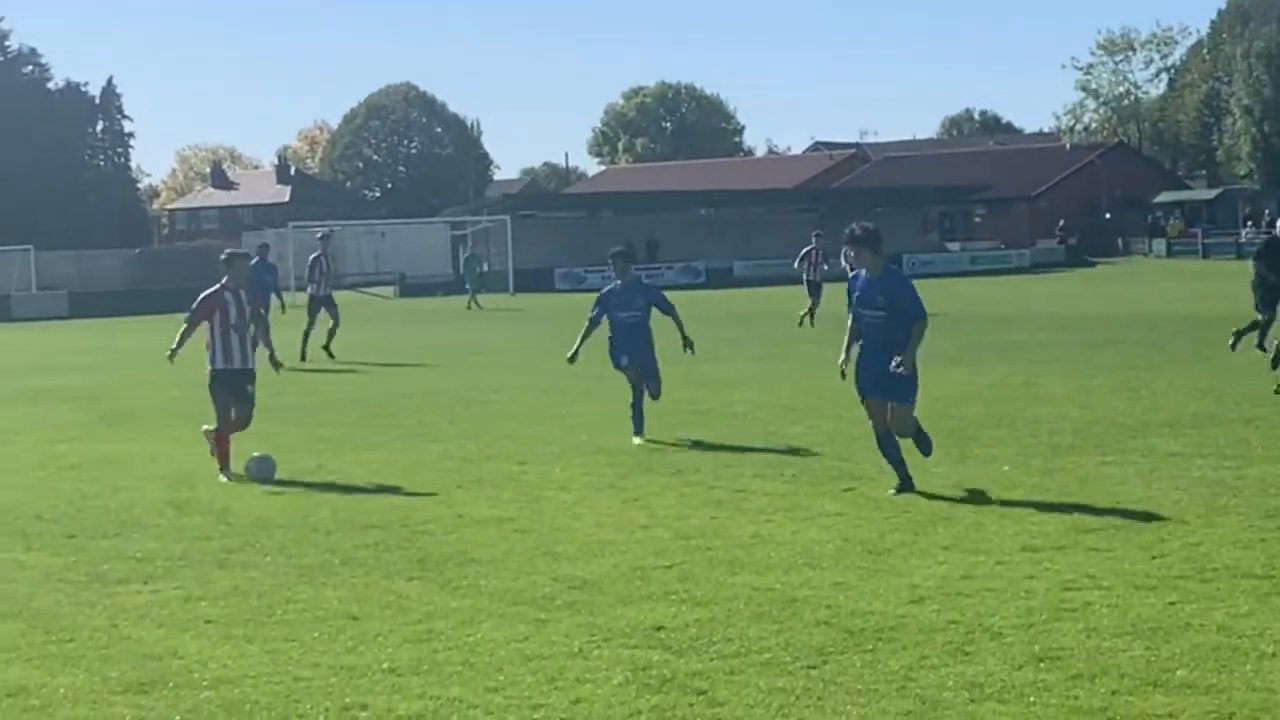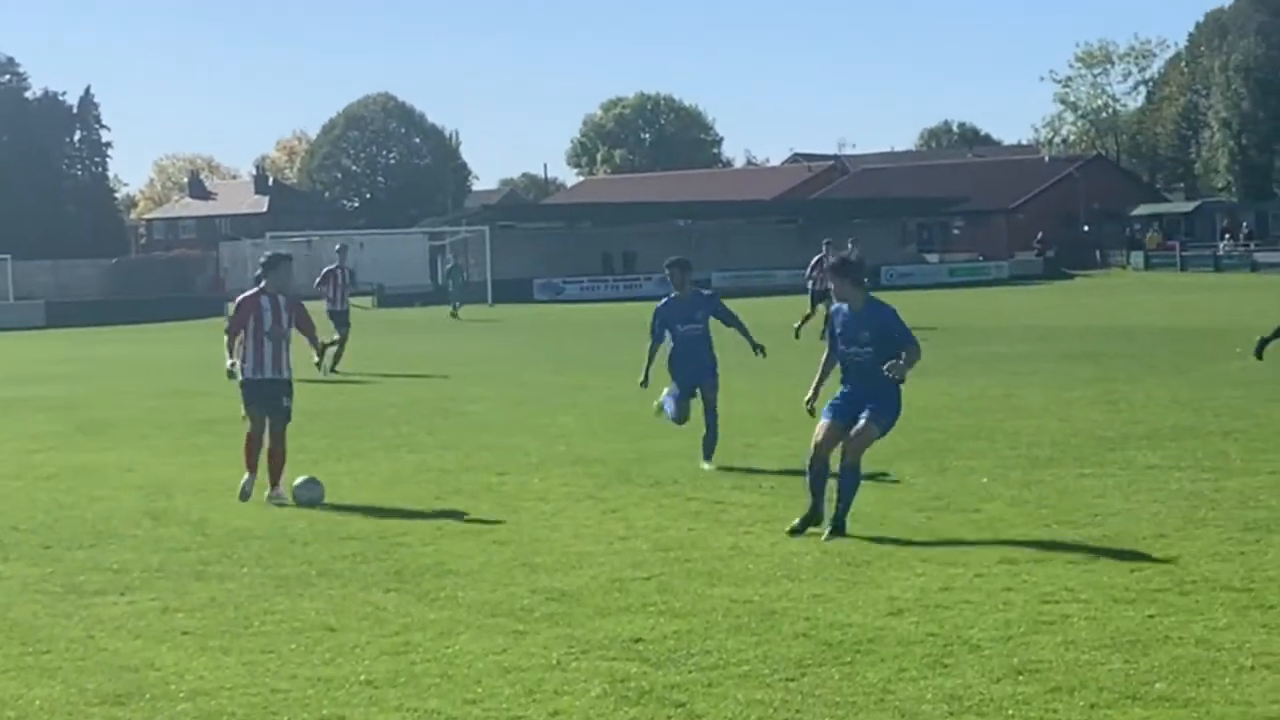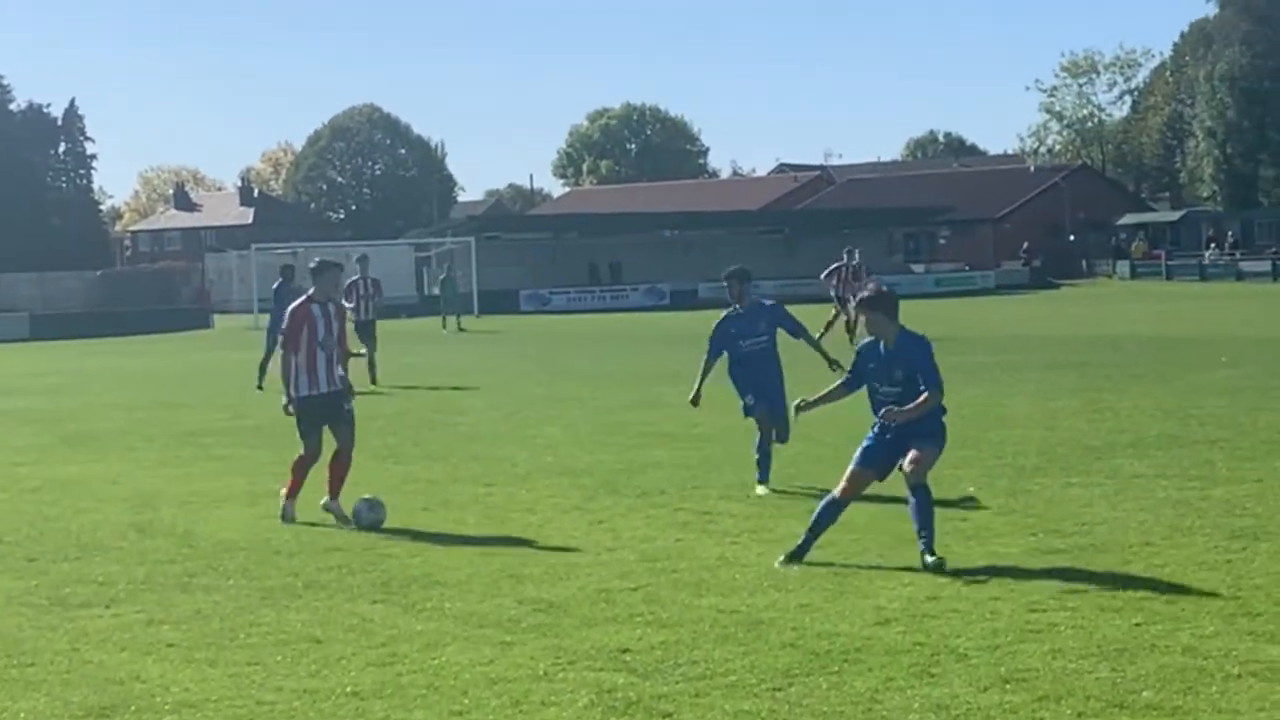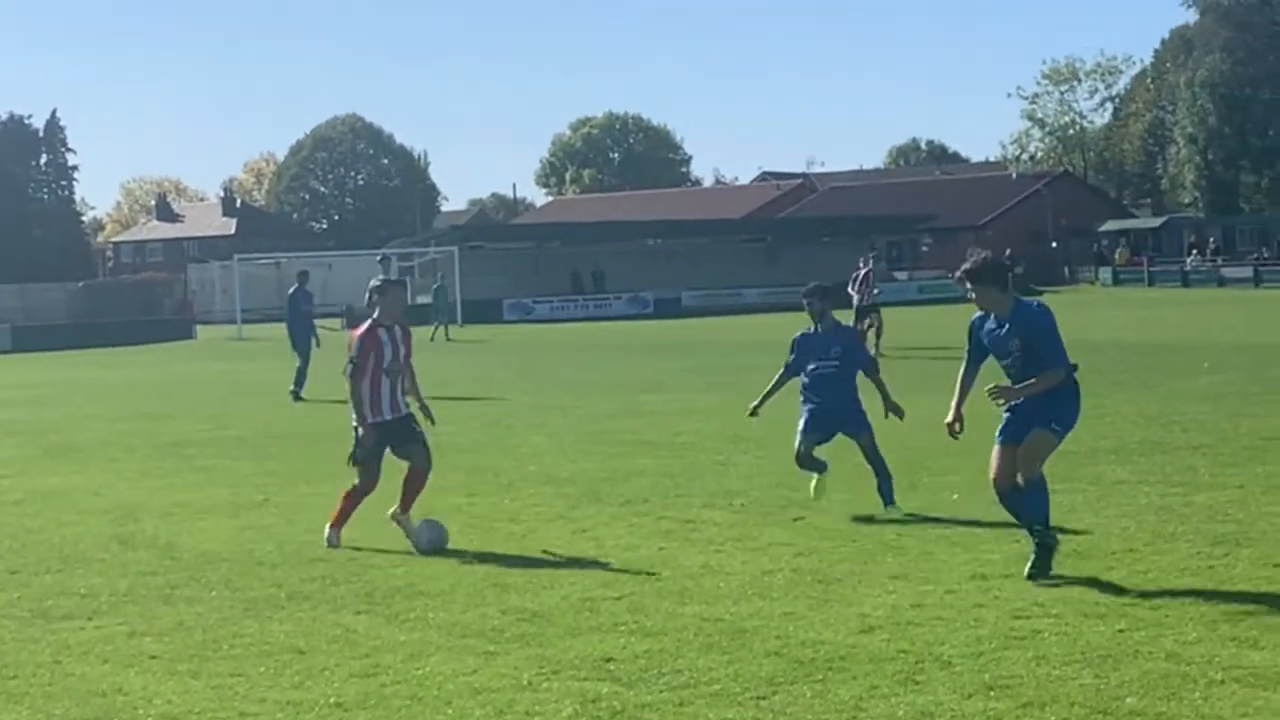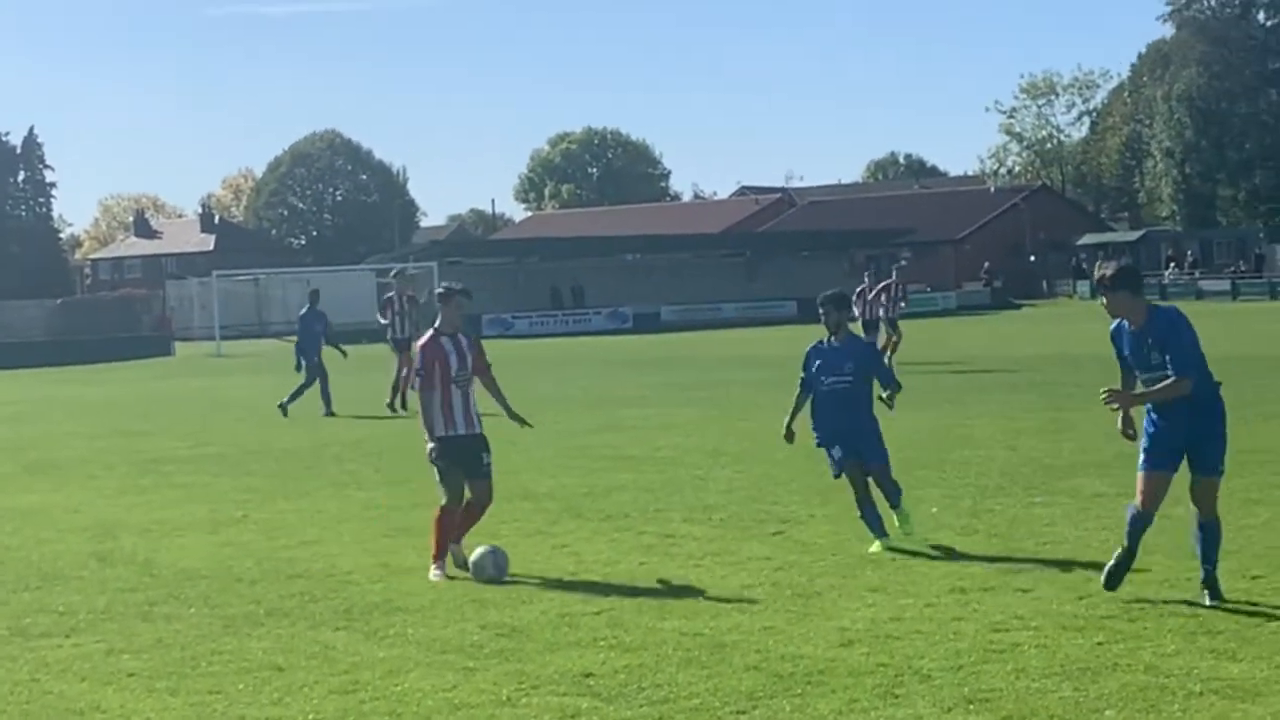
dt=0.3s
person 1, frame 1
left shoulder: (897, 282)
right shoulder: (855, 282)
left elbow: (920, 321)
left wrist: (909, 354)
right wrist: (846, 352)
left hip: (898, 359)
right hip: (869, 358)
left knee: (901, 423)
right knee: (880, 424)
left ankle: (916, 431)
right ankle: (903, 476)
person 1, frame 2
left shoulder: (882, 314)
right shoulder: (837, 313)
left elbow: (913, 350)
left wrist: (902, 366)
right wrist: (814, 389)
left hip: (882, 396)
right hip: (850, 392)
left knee: (851, 450)
right knee: (819, 444)
left ankle: (838, 520)
right ankle: (815, 510)
person 1, frame 3
left shoulder: (918, 347)
right shoulder: (868, 350)
left elbow: (935, 395)
right elbow: (848, 383)
left wrist: (905, 414)
right wrist: (812, 402)
left hip: (924, 430)
right hip: (886, 431)
left knee: (914, 470)
right knee: (846, 490)
left ankle: (927, 549)
right ankle: (805, 544)
person 1, frame 4
left shoulder: (1036, 315)
right shoulder: (981, 324)
left elbow: (1058, 371)
right elbow: (971, 365)
left wrist: (1016, 391)
right wrist: (956, 408)
left hip: (1058, 401)
right hip: (1022, 403)
left knee: (1026, 463)
right knee: (1000, 479)
left ankle: (1044, 540)
right ankle: (1043, 540)
person 1, frame 5
left shoulder: (1172, 323)
right shoulder: (1120, 332)
left elbow: (1184, 382)
left wrist: (1135, 398)
right wrist: (1124, 414)
left hip: (1204, 417)
right hip: (1161, 419)
left knee: (1205, 506)
right knee: (1146, 501)
left ankle: (1209, 578)
right ankle: (1127, 552)
person 2, frame 1
left shoulder: (248, 295)
right shoulder: (211, 298)
left elbow: (260, 324)
right elbow: (190, 325)
left wrist: (271, 354)
right wrist: (176, 347)
left hip: (245, 366)
right hip: (221, 366)
left knee: (244, 419)
right knee: (225, 418)
left ankle: (214, 432)
right ankle: (223, 469)
person 2, frame 2
left shoulder: (291, 304)
right shoulder: (247, 302)
left elbow: (308, 331)
right elbow: (231, 334)
left wrist: (318, 353)
right wrist: (230, 359)
left hip: (281, 377)
right hip: (254, 377)
left knee: (278, 433)
right knee: (258, 425)
left ankle: (275, 489)
right ankle: (251, 474)
person 2, frame 3
left shoulder: (338, 310)
right shoulder: (297, 312)
right elbow: (287, 354)
left wrist: (346, 372)
right wrist: (287, 394)
left hip: (336, 388)
right hip: (308, 392)
left knee: (347, 442)
right knee: (312, 450)
left ankle: (333, 500)
right ankle: (289, 498)
person 2, frame 4
left shoulder: (402, 331)
right shoulder: (364, 337)
right elbow: (354, 382)
left wrist: (419, 400)
right wrist: (364, 423)
left hip: (399, 414)
right hip: (372, 418)
left knee: (422, 461)
right knee: (367, 482)
left ankle: (402, 512)
right ankle: (334, 529)
person 2, frame 5
left shoulder: (469, 341)
right shoulder: (428, 346)
left elbow: (486, 376)
right elbow: (424, 396)
left wrist: (508, 410)
right wrist: (432, 439)
left hip: (472, 430)
right hip: (444, 433)
left knee: (483, 495)
right knee: (454, 497)
left ankle: (454, 544)
right ankle: (438, 562)
person 3, frame 1
left shoulder: (646, 290)
right shoulder: (608, 294)
left elbow: (670, 311)
right elbow: (593, 321)
left wrist: (684, 336)
right wrist: (576, 348)
left hip: (644, 346)
right hip: (621, 347)
left knee: (655, 393)
right knee: (637, 386)
right ankle: (638, 432)
person 3, frame 2
left shoulder: (707, 300)
right shoulder: (665, 307)
left elbow: (732, 321)
right elbow: (656, 340)
left wrist: (752, 342)
right wrist: (646, 372)
left hip: (705, 362)
right hip: (681, 365)
left knee: (711, 408)
right knee: (681, 417)
left ankle: (707, 458)
right ankle: (668, 398)
person 3, frame 3
left shoulder: (770, 310)
right shoulder: (726, 322)
left elbow: (800, 332)
right elbow: (712, 356)
left wrist: (825, 355)
right wrist: (698, 388)
left hip: (773, 378)
right hip: (748, 382)
left knee: (781, 435)
right knee: (766, 429)
left ankle: (767, 438)
right ankle: (762, 481)
person 3, frame 4
left shoulder: (848, 336)
right shoulder: (802, 340)
left elbow: (870, 370)
right elbow: (789, 372)
left wrist: (887, 399)
right wrist: (762, 400)
left hip: (847, 402)
right hip: (815, 405)
left knee: (870, 450)
right knee: (802, 456)
left ankle: (889, 502)
right ankle: (820, 470)
person 3, frame 5
left shoulder: (864, 349)
right shoulder: (816, 352)
left elbow: (892, 382)
right elbow: (805, 388)
left wrist: (890, 394)
right wrist: (789, 422)
left hip: (862, 425)
right hip: (830, 430)
left knee: (883, 480)
right knee: (859, 482)
left ankle: (897, 506)
right ankle: (880, 536)
